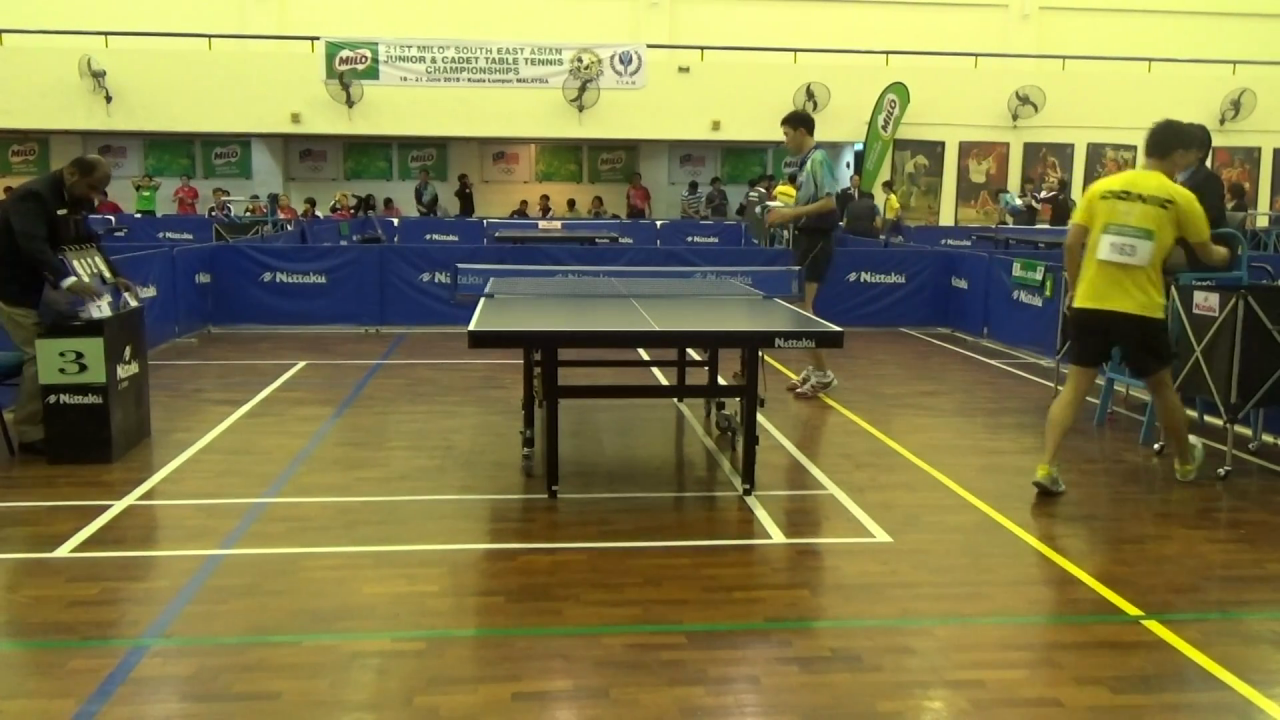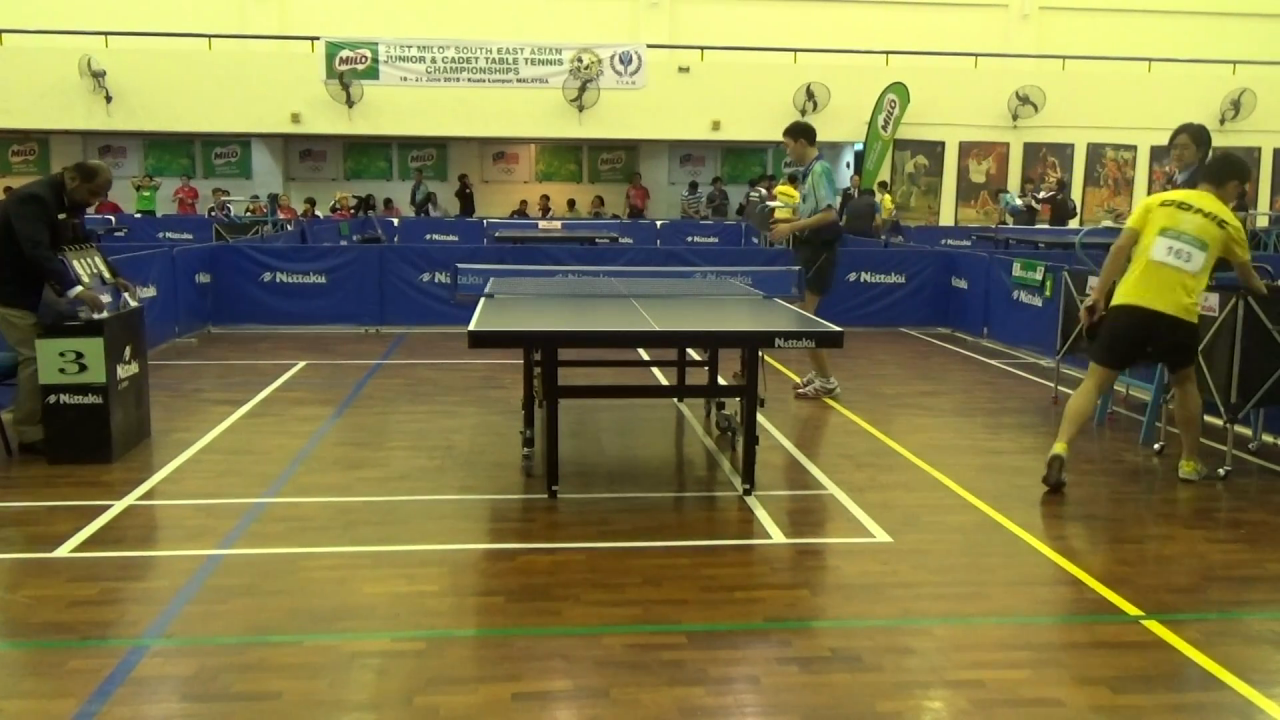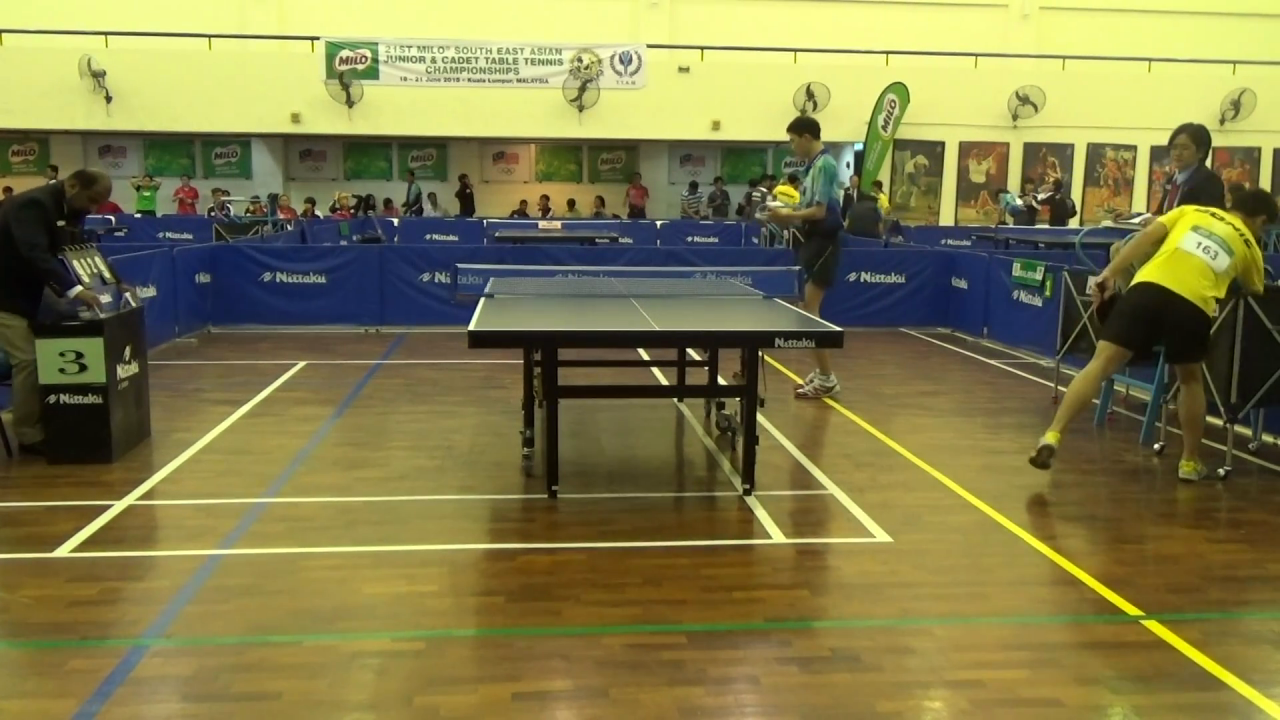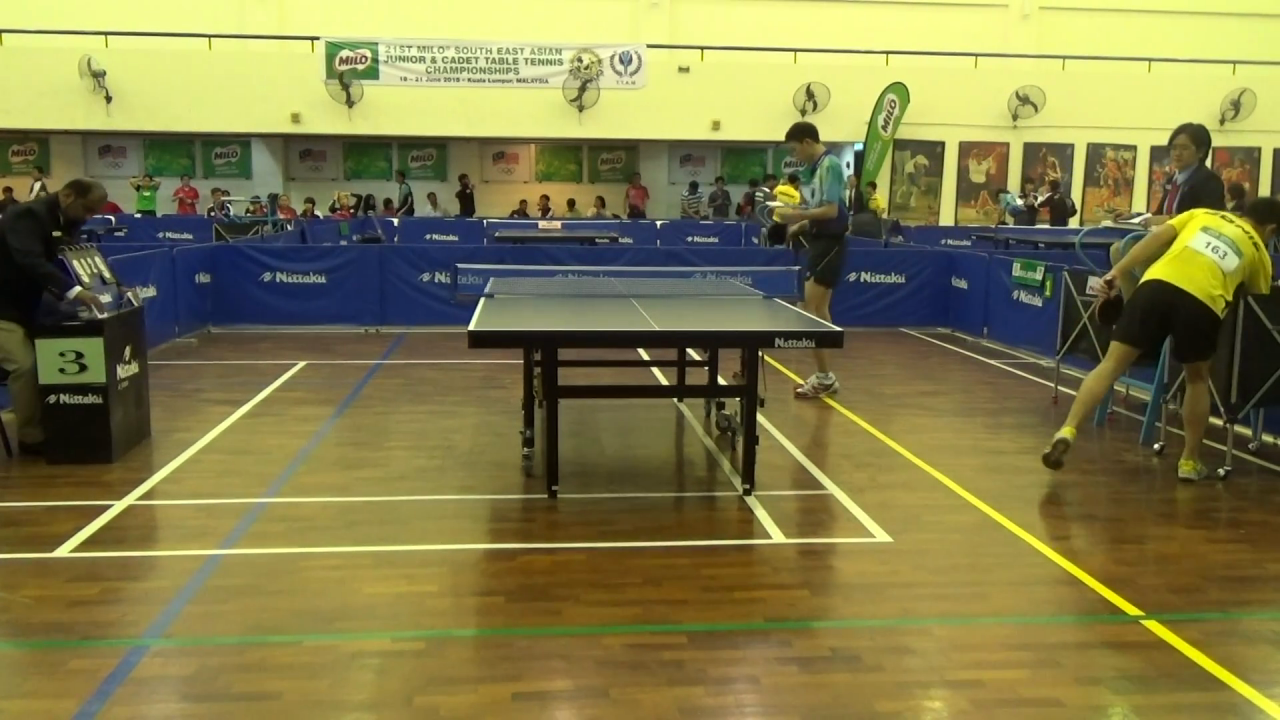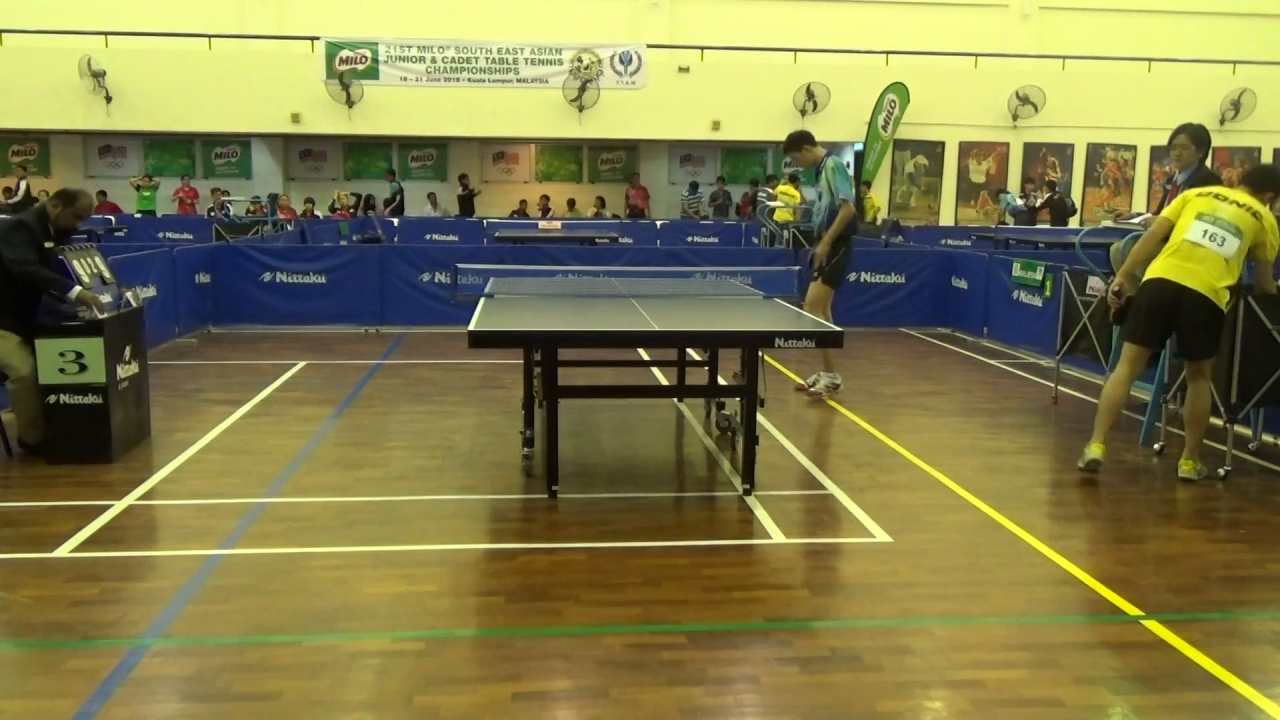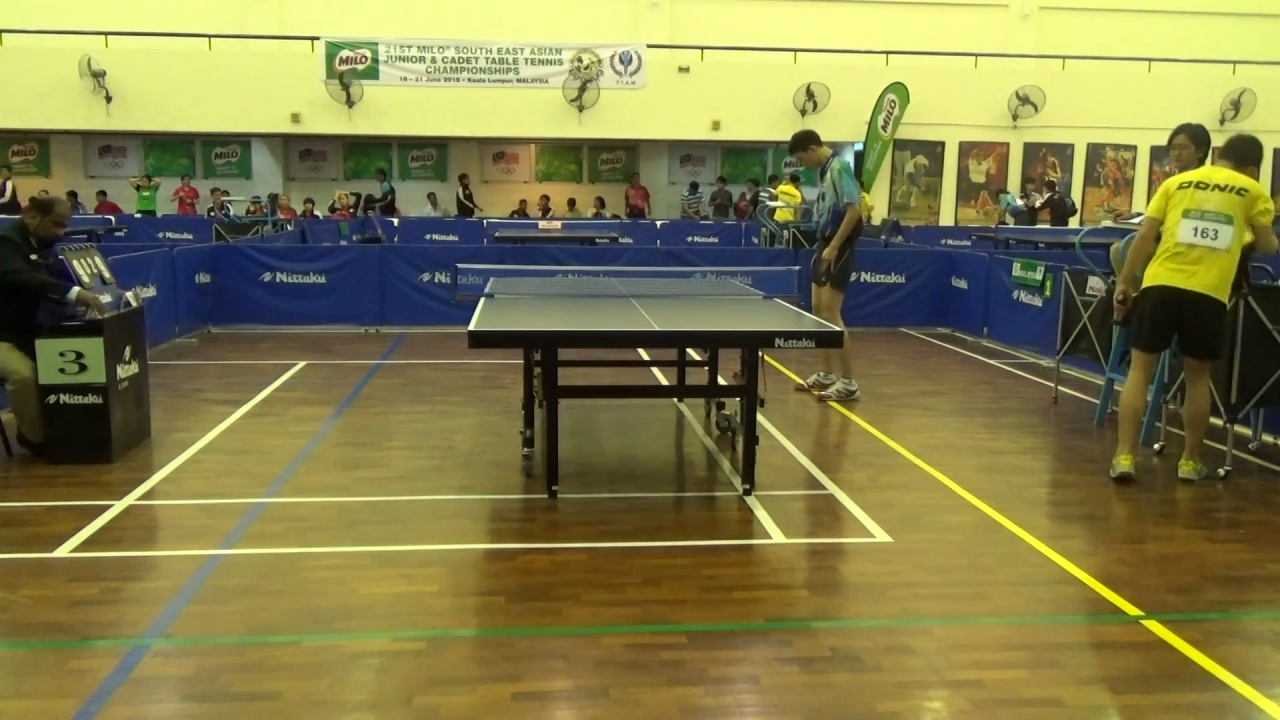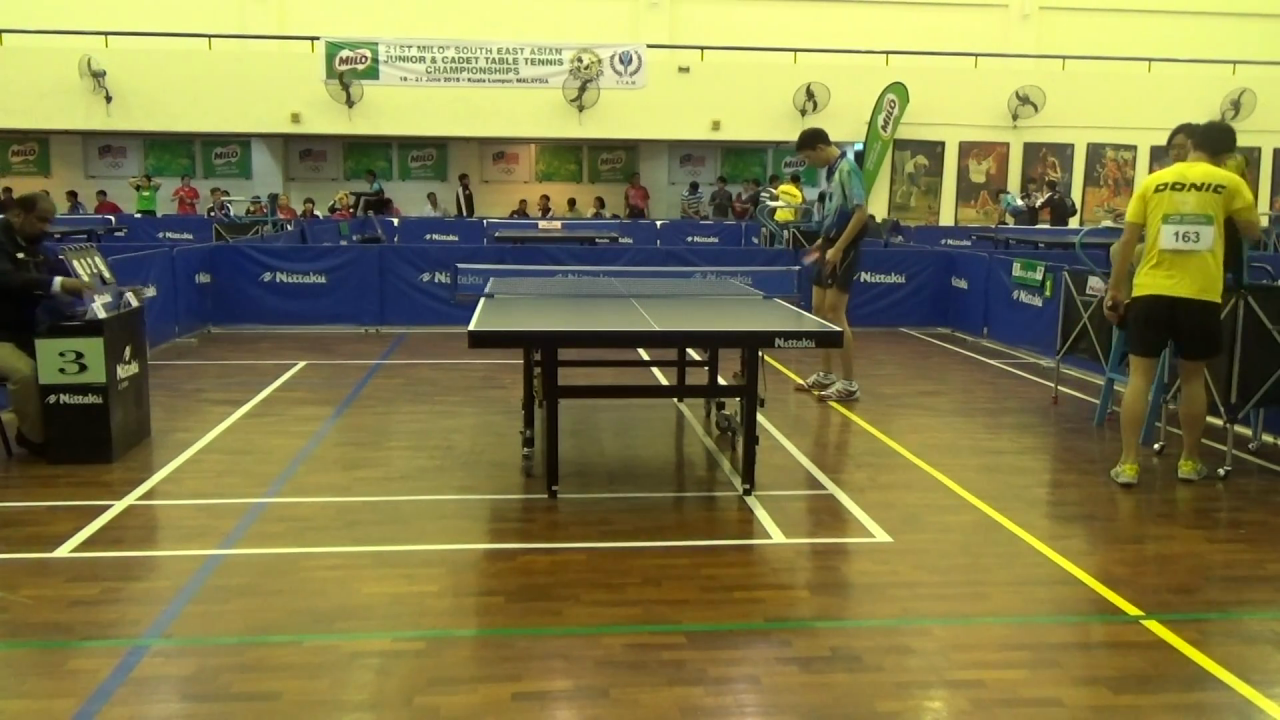
dt=0.2s
person 1, frame 1
left shoulder: (1102, 187)
right shoulder: (1180, 199)
left elbow: (1071, 244)
right elbow: (1206, 252)
left wrist: (1071, 288)
right wrist: (1220, 254)
left hip: (1090, 303)
right hip: (1141, 310)
left knee: (1074, 389)
right knee: (1162, 387)
left ankle: (1046, 467)
right ankle: (1186, 461)
person 1, frame 2
left shoulder: (1160, 201)
right shoulder: (1229, 223)
left elbow: (1121, 247)
right elbow: (1247, 275)
left wrist: (1097, 293)
right wrist: (1262, 291)
left hip: (1129, 303)
right hip: (1178, 313)
left knee: (1094, 385)
right knee: (1184, 382)
left ankle: (1060, 448)
right ankle: (1190, 462)
person 1, frame 3
left shoulder: (1192, 211)
right shoulder: (1250, 247)
left elbow: (1149, 236)
right elbow: (1253, 294)
left wrist: (1110, 273)
left hip: (1149, 288)
right hip: (1193, 304)
left knee: (1100, 365)
right knee: (1191, 378)
left ankle: (1052, 436)
right ankle: (1190, 461)
person 1, frame 4
left shoulder: (1202, 214)
left elbow: (1155, 238)
left wrist: (1116, 273)
left hip: (1158, 287)
right hip: (1202, 304)
left knee: (1112, 363)
right knee: (1197, 379)
left ankle: (1067, 433)
right ankle: (1190, 463)
person 1, frame 5
left shoulder: (1196, 194)
left elbow: (1152, 234)
left wrist: (1122, 277)
left hip: (1161, 283)
right hip: (1207, 297)
left knee: (1127, 365)
right knee: (1199, 377)
left ankle: (1096, 447)
right ankle: (1190, 461)
person 1, frame 6
left shoulder: (1177, 182)
left elbow: (1145, 235)
left wrist: (1125, 284)
left hip: (1160, 286)
right hip: (1209, 294)
left knee: (1140, 371)
right knee: (1198, 377)
left ankle: (1124, 458)
right ankle: (1190, 461)
person 1, frame 7
left shoulder: (1152, 181)
right shoulder: (1229, 183)
left elbow: (1128, 240)
right elbow: (1252, 232)
left wrist: (1116, 289)
left hip: (1151, 291)
right hip: (1201, 294)
left knee: (1139, 377)
right knee: (1192, 379)
left ankle: (1128, 464)
right ankle: (1188, 462)
person 2, frame 1
left shoulder: (818, 159)
right shoulder: (807, 160)
left elbow: (828, 202)
left wrist: (791, 213)
right wrist: (786, 213)
left hip: (816, 239)
right hip: (805, 237)
left knee: (801, 308)
right knee: (798, 307)
left ankle: (823, 375)
right ankle: (815, 368)
person 2, frame 2
left shoulder: (821, 171)
right shoulder: (809, 171)
left elbow: (829, 215)
left wrist: (792, 228)
right wrist: (788, 225)
left hip: (820, 250)
right hip: (809, 248)
right knee: (801, 314)
left ankle: (826, 381)
right ankle: (818, 372)
person 2, frame 3
left shoulder: (824, 165)
right shoulder: (817, 164)
left elbow: (819, 211)
left wrist: (785, 214)
right wrist: (789, 216)
left hip: (823, 243)
right hip: (814, 241)
left knee: (810, 312)
right knee: (808, 310)
left ankle: (826, 379)
right ankle: (821, 372)
person 2, frame 4
left shoulder: (829, 165)
right shoulder: (819, 166)
left elbow: (831, 210)
left wrist: (796, 214)
right wrist: (799, 225)
left hip: (829, 244)
right hip: (820, 243)
left knee: (810, 310)
right knee: (818, 311)
left ankle: (824, 376)
right ankle: (823, 376)
person 2, frame 5
left shoulder: (833, 166)
right shoulder: (822, 169)
left elbow: (848, 208)
left wrist: (826, 242)
left hip: (835, 247)
right hip: (825, 246)
left knee: (814, 307)
right knee: (820, 310)
left ankle: (831, 375)
right ankle: (826, 373)
person 2, frame 6
left shoulder: (839, 167)
right shoulder: (826, 170)
left elbow: (854, 211)
left wrist: (834, 247)
left hip: (838, 248)
right hip: (826, 245)
left knee: (831, 314)
right knee: (819, 312)
left ankle: (848, 382)
right ankle: (826, 374)
person 2, frame 7
left shoulder: (847, 168)
right shoulder: (833, 170)
left elbow: (861, 213)
left wrist: (838, 248)
left hip: (842, 250)
right hip: (830, 248)
left knee: (835, 315)
right knee: (819, 312)
left ankle: (848, 383)
right ankle: (826, 375)
person 3, frame 1
left shoulder: (75, 200)
right shoulder: (34, 196)
left elbow: (86, 242)
right elbow: (33, 246)
left wrist: (113, 276)
right wrist: (70, 282)
left hip: (41, 289)
right knee: (41, 356)
right ankle: (30, 434)
person 3, frame 2
left shoulder: (70, 202)
right shoulder: (33, 199)
left elbow: (81, 244)
right elbow: (38, 253)
left wrist: (112, 278)
right wrist: (75, 290)
left hip: (34, 290)
right knee: (35, 357)
right ankle: (30, 434)
person 3, frame 3
left shoulder: (69, 211)
right shoulder: (33, 205)
right elbow: (36, 256)
right wrist: (75, 290)
left hip: (30, 298)
right knee: (29, 360)
right ankle: (30, 436)
person 3, frame 4
left shoulder: (67, 223)
right shoulder: (29, 216)
right elbow: (32, 263)
right wrist: (74, 291)
left hip: (29, 308)
right knee: (26, 366)
right ankle: (32, 437)
person 3, frame 5
left shoulder: (57, 233)
left elbow: (64, 273)
right elbow: (28, 271)
right wrist: (75, 292)
left hip: (28, 320)
right knee: (25, 372)
right ankle: (33, 437)
person 3, frame 6
left shoulder: (40, 245)
left elbow: (54, 283)
right elbow: (23, 279)
right wrist: (76, 294)
left hip: (24, 332)
right knee: (24, 373)
right ankle: (34, 436)
person 3, frame 7
left shoulder: (29, 244)
left elbow: (46, 283)
right wrist: (60, 284)
left hip: (23, 332)
right knee: (26, 372)
right ankle: (33, 436)
